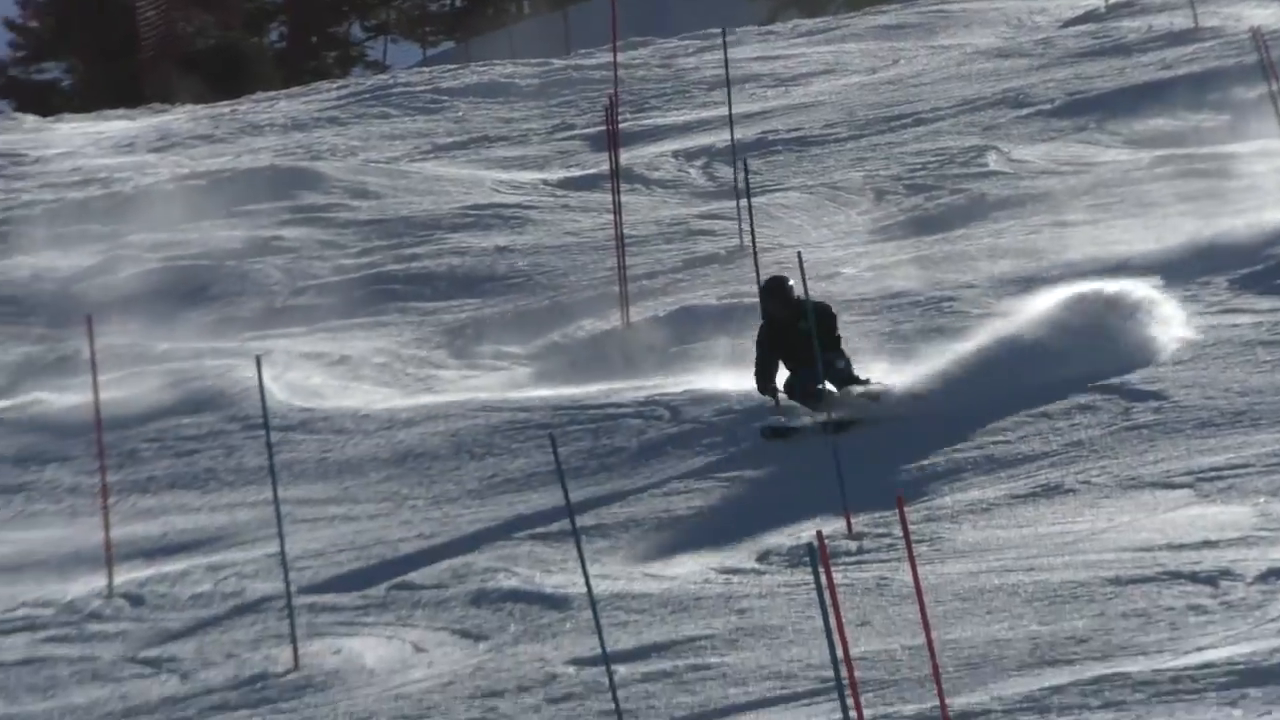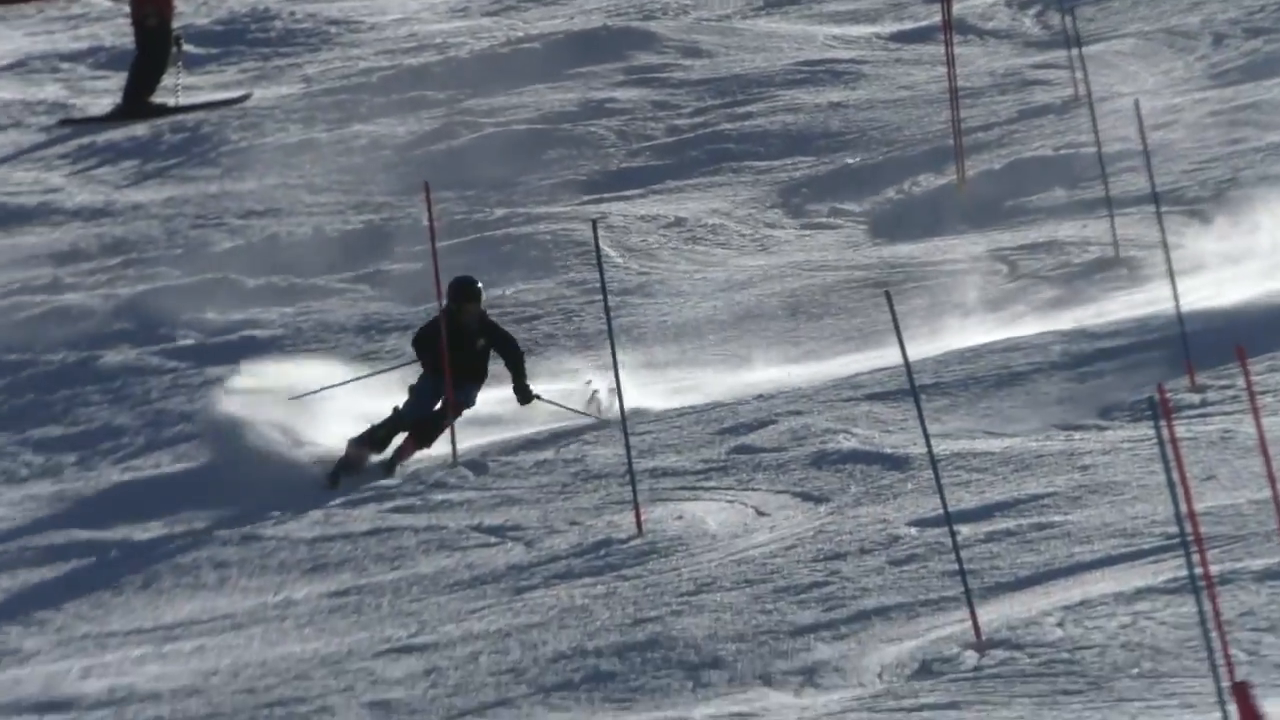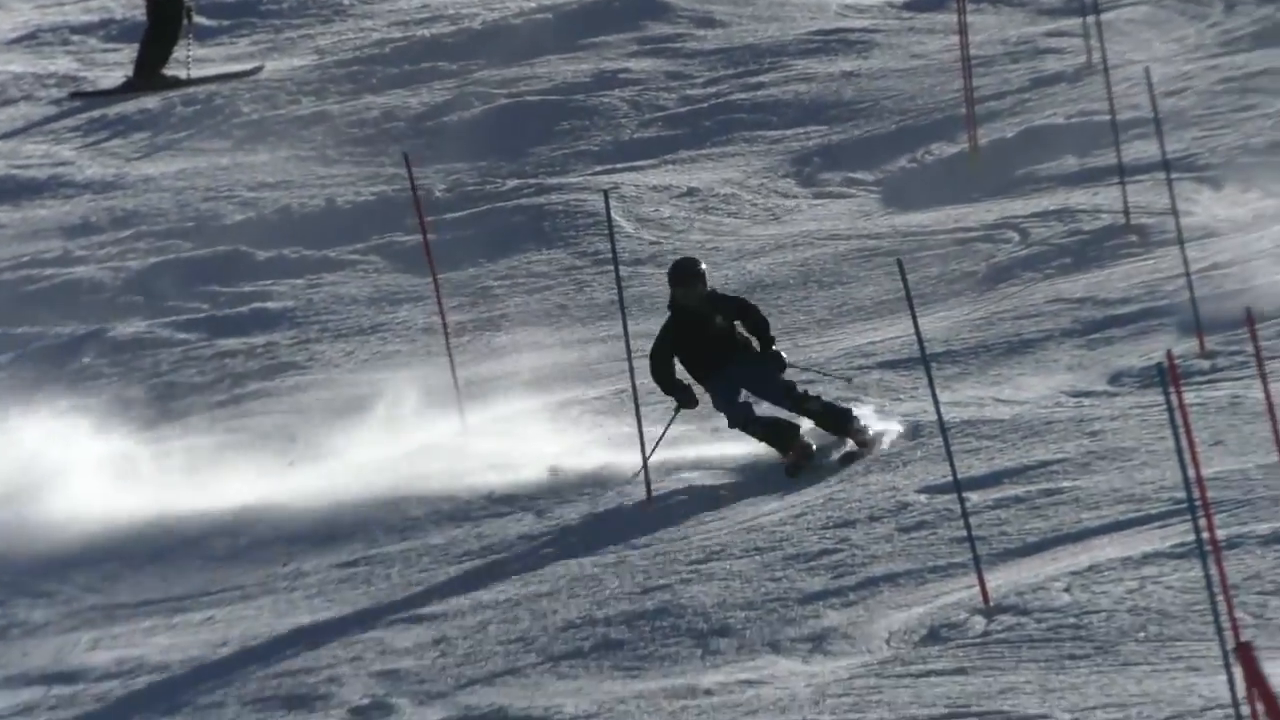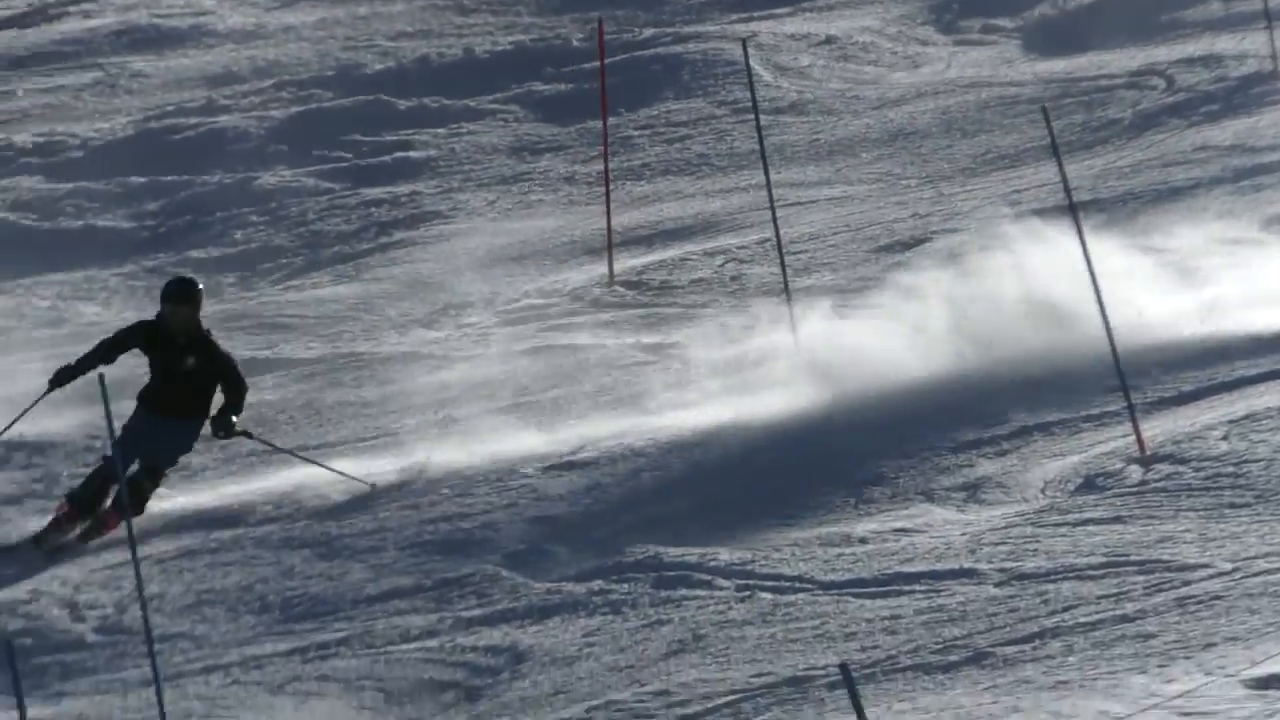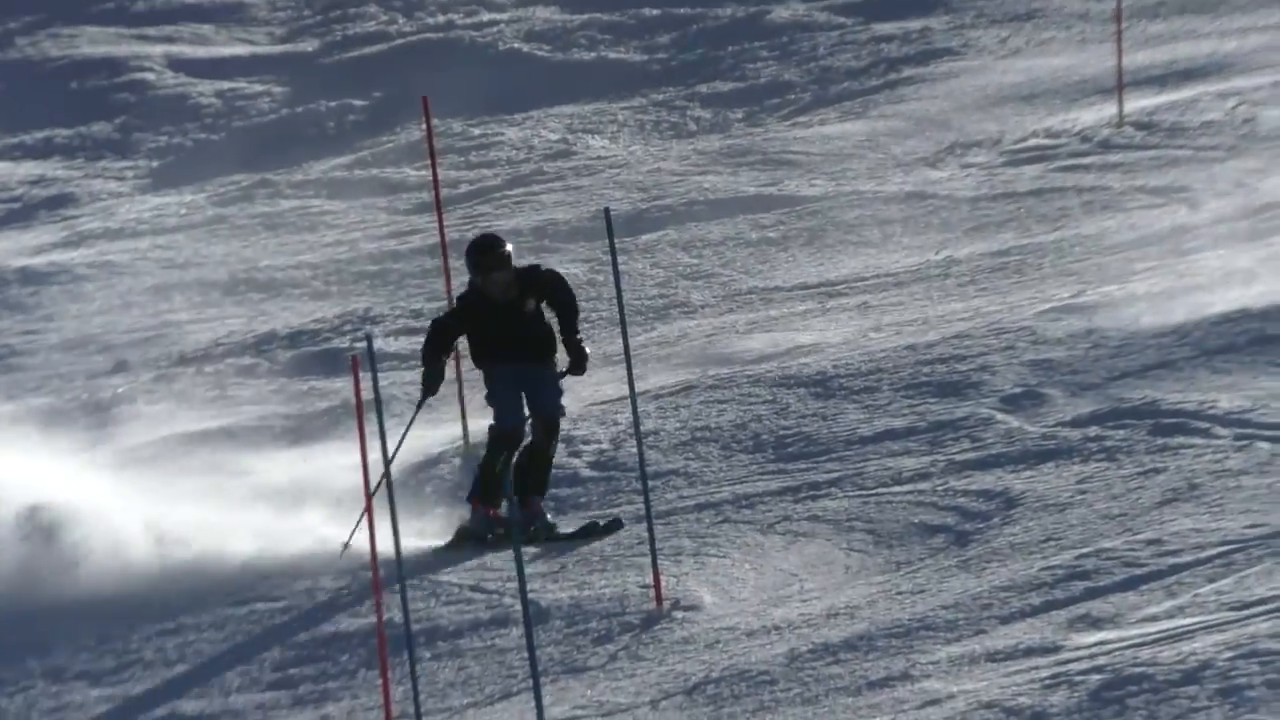
dt=1s
person 1, frame 1
left shoulder: (807, 310)
right shoulder: (769, 331)
right elbow: (765, 360)
right wrist: (764, 384)
left hip: (829, 355)
right hip: (804, 368)
left knee: (842, 380)
right knee: (792, 389)
person 1, frame 2
left shoulder: (487, 328)
right shoulder: (442, 324)
left elbow: (512, 352)
right elbow: (420, 343)
left wrist: (521, 383)
left hip: (465, 384)
right hip: (435, 378)
left knee: (453, 408)
right knee: (406, 417)
left ankle: (407, 448)
right ankle: (356, 453)
person 1, frame 3
left shoulder: (717, 302)
right shoulder: (673, 330)
left elbow: (750, 314)
right elbow: (659, 366)
left wrist: (768, 348)
right wrist: (680, 392)
left hip: (741, 361)
right hip: (715, 379)
left knee: (790, 397)
right knee: (742, 417)
left ankle: (851, 426)
right ankle: (796, 443)
person 1, frame 4
left shoulder: (206, 348)
right shoulder: (152, 332)
left elbow: (234, 384)
right elbow: (113, 345)
left wrist: (228, 415)
right wrist: (75, 369)
left hip: (186, 421)
right hip: (150, 411)
left knee: (152, 467)
right knee: (115, 465)
left ankle: (107, 519)
right ankle: (70, 511)
person 1, frame 5
left shoulder: (534, 280)
right shoulder: (471, 305)
left elbow: (562, 295)
right elbow: (439, 336)
left wrist: (573, 342)
right wrist: (432, 375)
left hip: (539, 364)
right hip: (499, 369)
left knee: (548, 425)
right knee: (510, 431)
left ankle: (530, 505)
right ankle: (482, 511)
